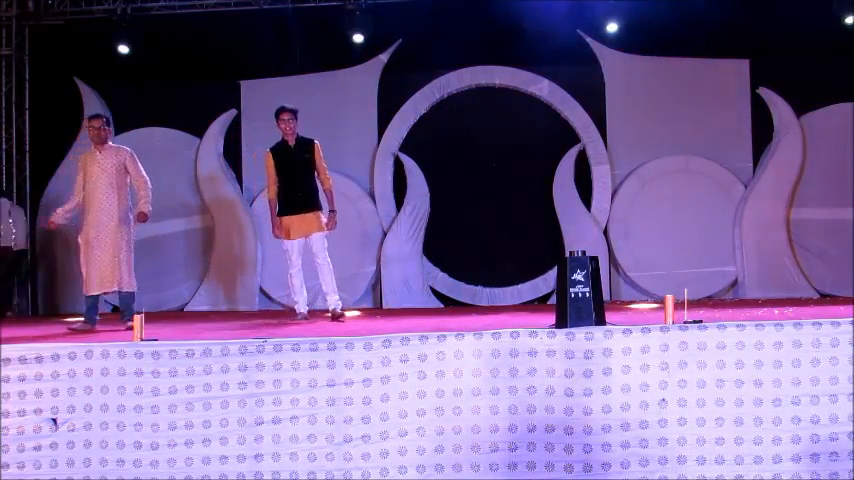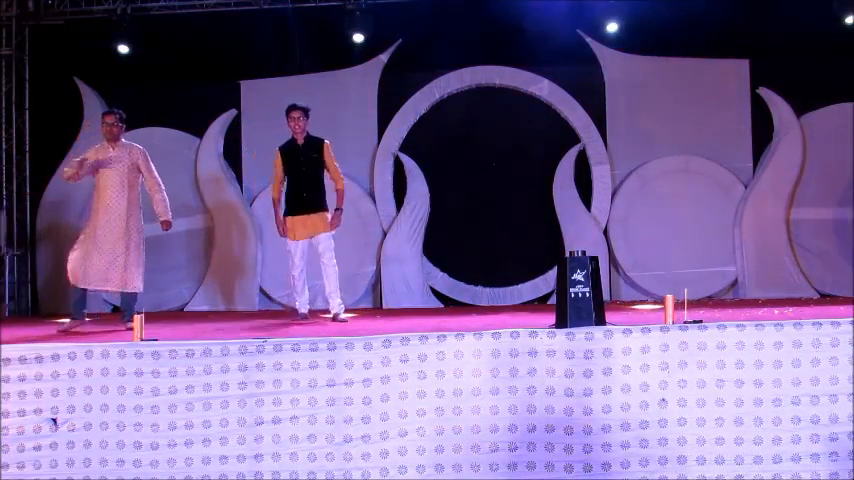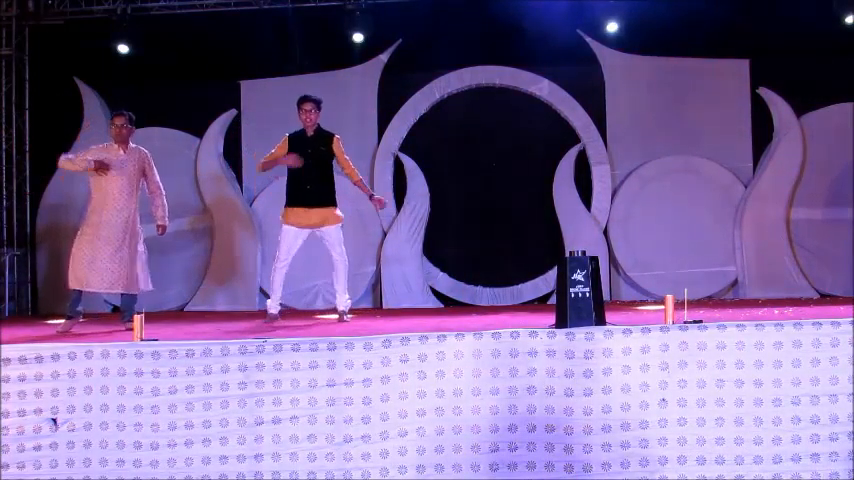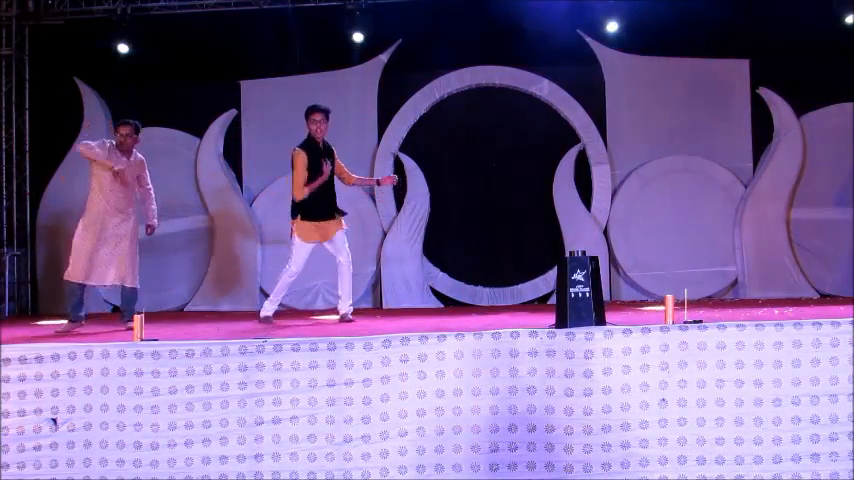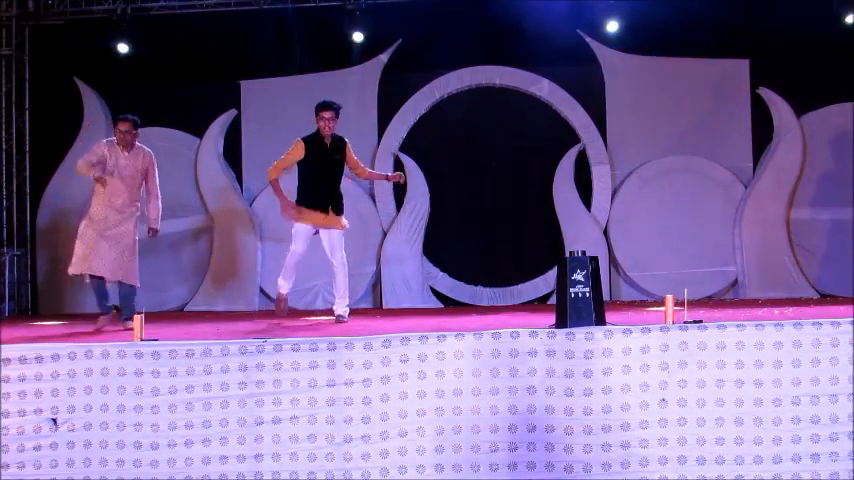
dt=0.3s
person 1, frame 1
left shoulder: (312, 146)
right shoulder: (273, 153)
left elbow: (325, 179)
right elbow: (272, 189)
left wrist: (332, 210)
right wrist: (274, 221)
left hip: (313, 213)
right hip: (288, 217)
left knee: (321, 258)
right knee: (294, 264)
left ankle: (334, 305)
right ankle: (301, 309)
person 1, frame 2
left shoulder: (322, 146)
right shoulder: (282, 152)
left elbow: (338, 180)
right elbow: (277, 188)
left wrist: (338, 209)
right wrist: (277, 217)
left hip: (319, 214)
right hip: (293, 217)
left knee: (327, 260)
right knee: (297, 266)
left ankle: (337, 309)
right ankle: (302, 308)
person 1, frame 3
left shoulder: (331, 140)
right shoulder: (290, 140)
left elbow: (350, 170)
right elbow: (263, 166)
left wrist: (371, 195)
right wrist: (281, 160)
left hip: (326, 210)
right hip: (295, 211)
left knee: (339, 256)
right knee: (282, 260)
left ankle: (343, 307)
right ankle: (273, 308)
person 1, frame 4
left shoulder: (328, 149)
right shoulder: (302, 152)
left elbow: (346, 178)
right elbow: (299, 193)
left wrist: (378, 181)
right wrist: (322, 177)
left hip: (332, 219)
right hip: (307, 221)
left knee: (345, 260)
right knee: (293, 268)
left ankle: (345, 309)
right ankle: (267, 311)
person 1, frame 5
left shoulder: (342, 145)
right shoulder: (303, 144)
left elbow: (360, 170)
right elbow: (273, 172)
left wrist: (387, 176)
right wrist: (283, 200)
left hip: (333, 214)
right hip: (306, 211)
left knee: (339, 261)
right knee: (297, 250)
left ankle: (341, 310)
right ankle: (283, 289)
person 2, frame 1
left shoulder: (124, 154)
right shoulder: (84, 159)
left elbow: (142, 182)
right elbow: (79, 194)
left wrist: (144, 207)
right wrist: (59, 216)
left hip: (118, 221)
right hip: (93, 223)
left knee: (122, 265)
right knee: (92, 268)
left ankle: (128, 317)
right ankle: (89, 319)
person 2, frame 2
left shoulder: (136, 152)
right shoulder: (94, 153)
left elbow: (154, 184)
right elbow: (68, 175)
left wrist: (164, 214)
right wrist: (77, 166)
left hip: (128, 221)
right hip: (100, 221)
left knee: (128, 266)
right knee: (81, 262)
left ankle: (128, 317)
right ankle: (77, 315)
person 2, frame 3
left shoulder: (142, 156)
right shoulder: (98, 152)
left elbow: (155, 189)
right elbow: (63, 161)
left wrist: (161, 218)
right wrist: (90, 165)
left hip: (127, 223)
right hip: (98, 222)
left knee: (128, 268)
right knee: (82, 264)
left ankle: (128, 318)
right ankle: (73, 314)
person 2, frame 4
left shoulder: (139, 162)
right shoulder: (105, 150)
left elbow: (146, 192)
right elbow: (84, 147)
left wrist: (151, 221)
right wrist: (113, 166)
left hip: (125, 223)
right hip: (95, 220)
left knee: (127, 270)
right knee: (79, 268)
left ankle: (128, 317)
right ankle: (75, 318)
person 2, frame 5
left shoulder: (147, 156)
right shoulder: (104, 147)
left elbow: (153, 192)
right elbow: (82, 165)
left wrist: (154, 222)
right wrist: (95, 172)
left hip: (127, 220)
right hip: (99, 217)
left knee: (126, 268)
right knee: (91, 262)
left ankle: (128, 317)
right ankle: (105, 310)
